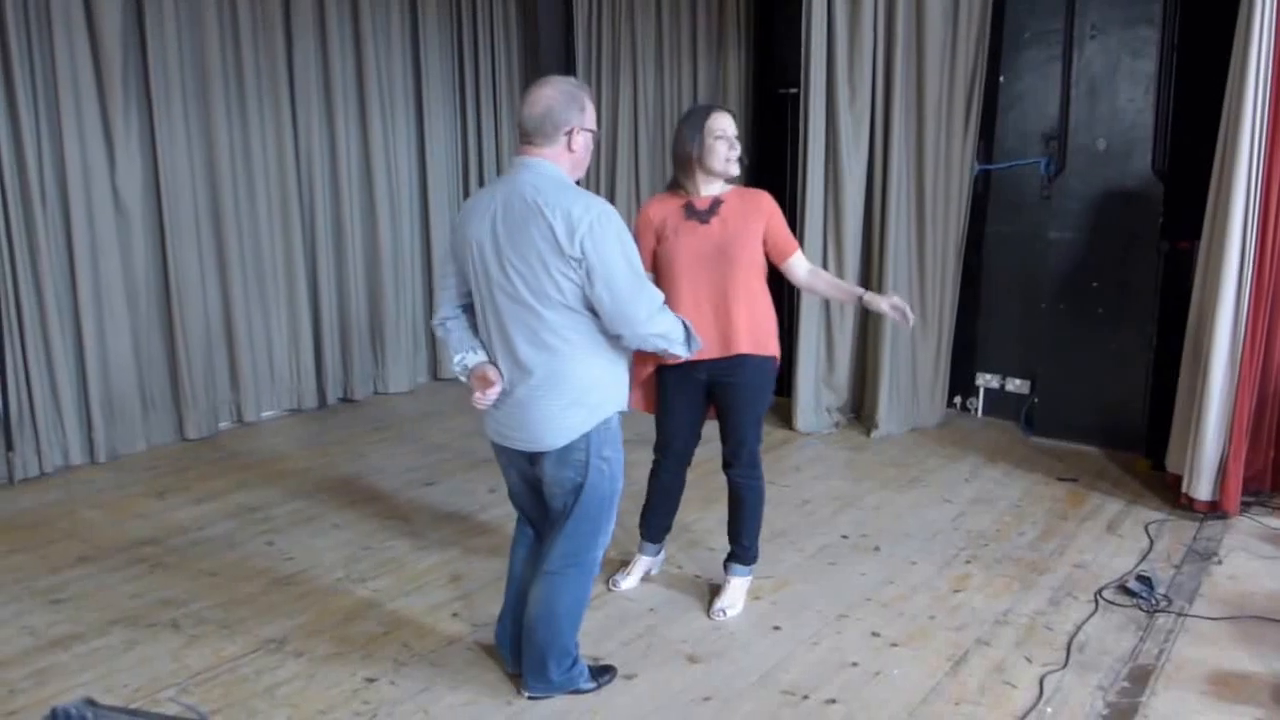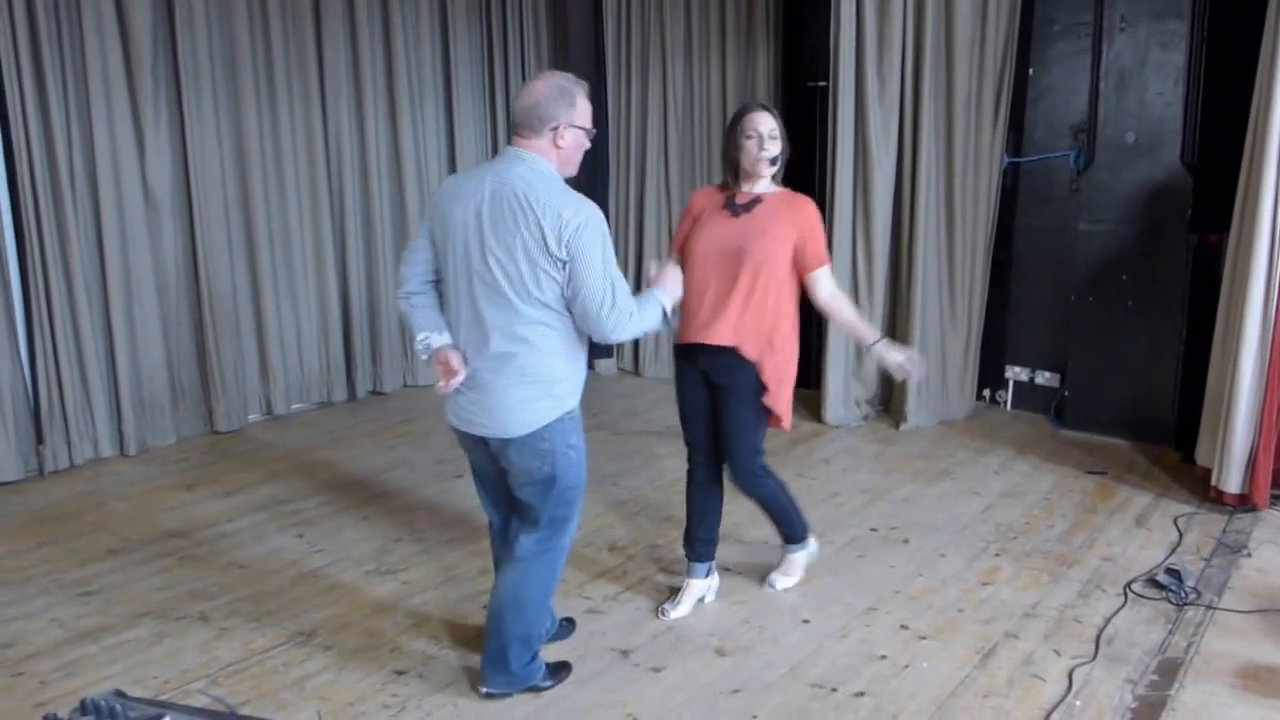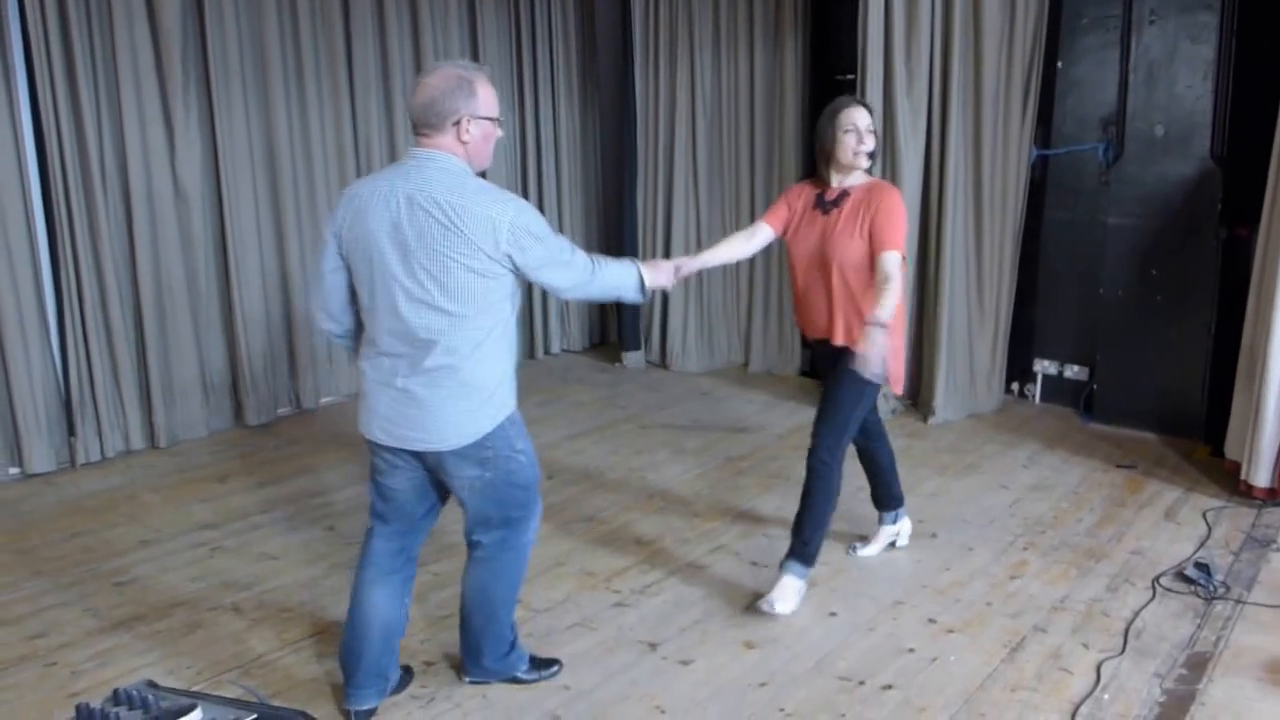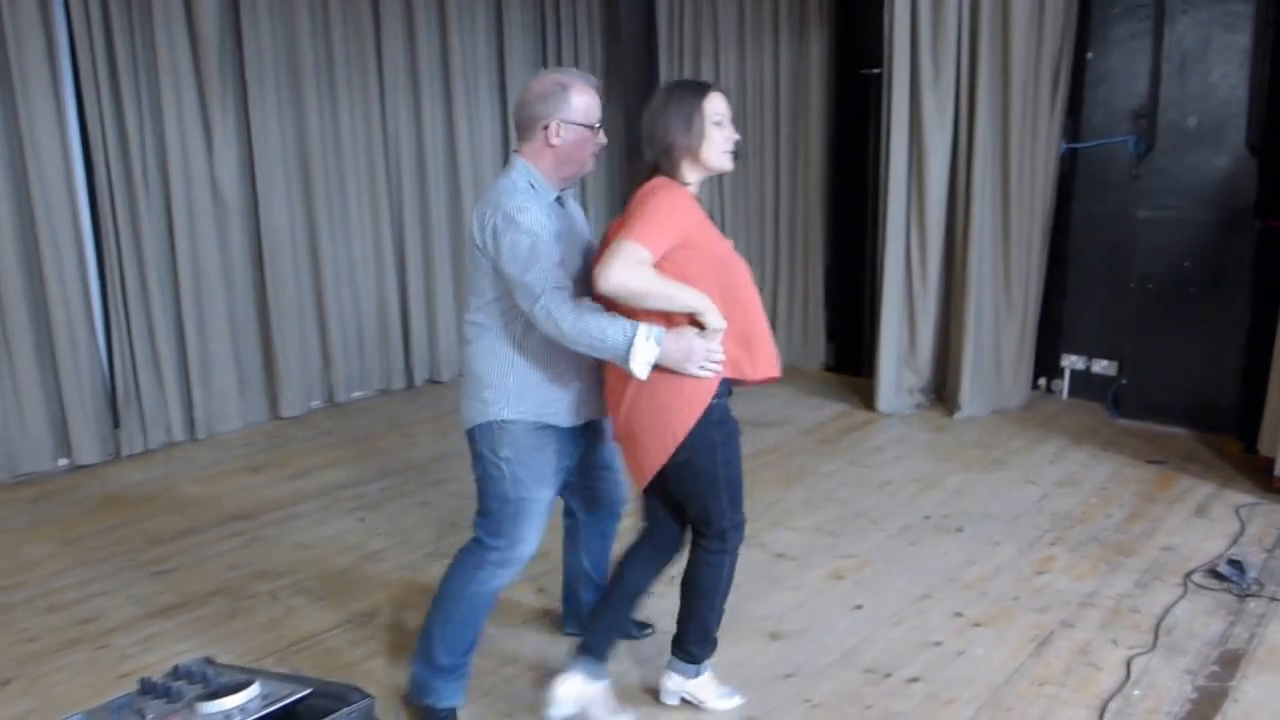
dt=1s
person 1, frame 1
left shoulder: (476, 210)
right shoulder: (584, 212)
left elbow: (449, 310)
right elbow: (637, 319)
left wrist: (475, 363)
right wrist: (683, 337)
left hip: (508, 416)
right hip: (576, 418)
left knee: (535, 529)
right knee: (575, 545)
left ankle: (514, 643)
right ankle: (549, 670)
person 1, frame 2
left shoulder: (454, 192)
right shoulder: (571, 212)
left elbow: (415, 284)
right elbow: (610, 323)
left wrist: (440, 344)
right wrist: (661, 298)
left hip: (469, 404)
right hip: (537, 408)
left knee: (508, 521)
right knee: (543, 532)
left ankle: (527, 623)
right ankle: (508, 664)
person 1, frame 3
left shoulder: (356, 200)
right shoulder: (493, 210)
left elbow: (334, 315)
right elbow: (574, 272)
right wrist: (643, 274)
left hip: (389, 415)
right hip: (472, 416)
left knee: (390, 543)
right knee: (504, 533)
right ankle: (490, 656)
person 1, frame 4
left shoulder: (560, 199)
right shoulder: (514, 207)
left elbow: (588, 283)
right elbow: (555, 311)
right wrist: (654, 343)
left hip: (570, 401)
right hip: (516, 411)
left knee: (601, 503)
right knee: (505, 544)
left ankle: (588, 610)
person 2, frame 1
left shoulder: (758, 205)
right shoulder: (657, 212)
left elbow: (803, 272)
left wrist: (866, 298)
right wrist: (647, 347)
left hip: (745, 358)
right hip: (680, 361)
left knee: (742, 465)
right knee: (670, 458)
left ankle: (740, 571)
right ankle: (649, 550)
person 2, frame 2
left shoulder: (798, 210)
right shoulder: (702, 202)
left elbow: (825, 291)
right elbow: (676, 270)
left wrist: (876, 343)
left hip: (751, 357)
right hip: (693, 352)
left knee: (744, 465)
right knee: (702, 463)
left ankle: (799, 543)
right ankle: (700, 573)
person 2, frame 3
left shoulder: (882, 198)
right shoulder: (800, 197)
left elbow: (890, 274)
right elbow: (753, 239)
left wrist: (876, 329)
right wrist: (693, 262)
left hip: (863, 342)
right hip: (829, 339)
left knee: (824, 449)
right knee: (863, 428)
left ankle: (797, 569)
right ankle: (894, 518)
person 2, frame 4
left shoulder: (674, 204)
right shoulder: (668, 200)
right elbow: (614, 276)
left wrist: (713, 295)
right wrist: (700, 303)
left hip: (668, 398)
right hip: (686, 399)
left knee: (664, 530)
right knee: (721, 532)
